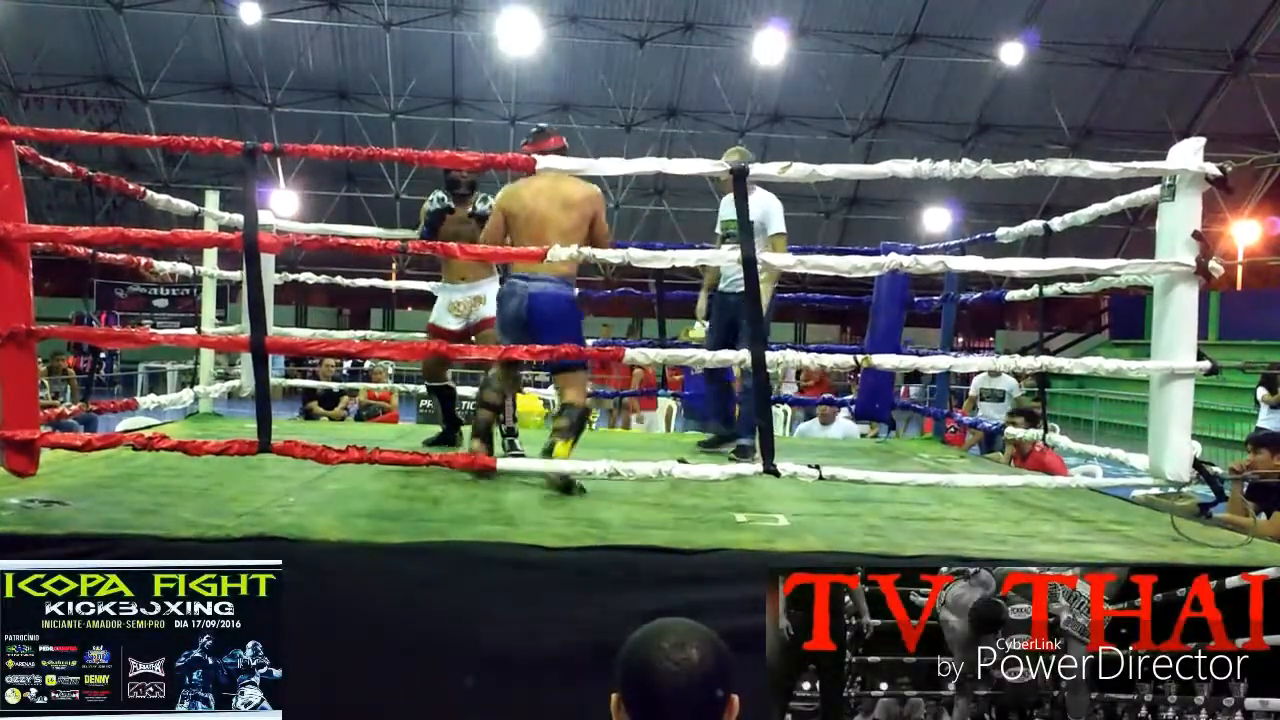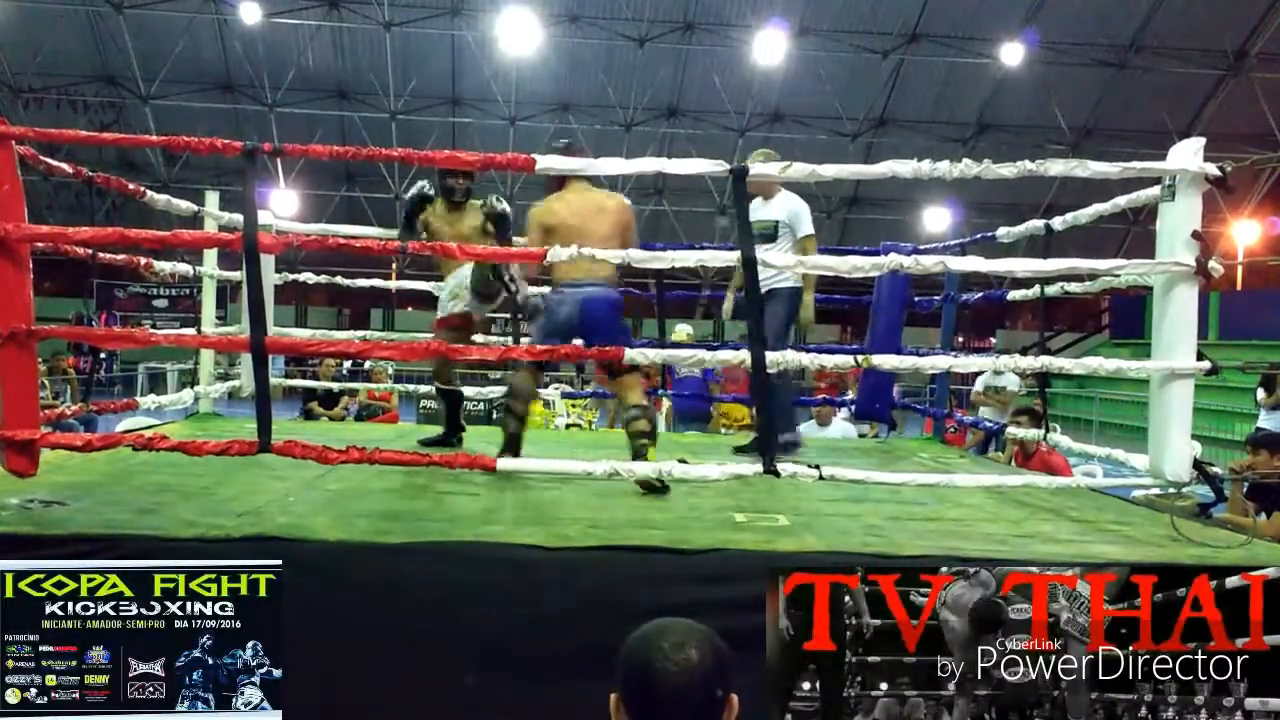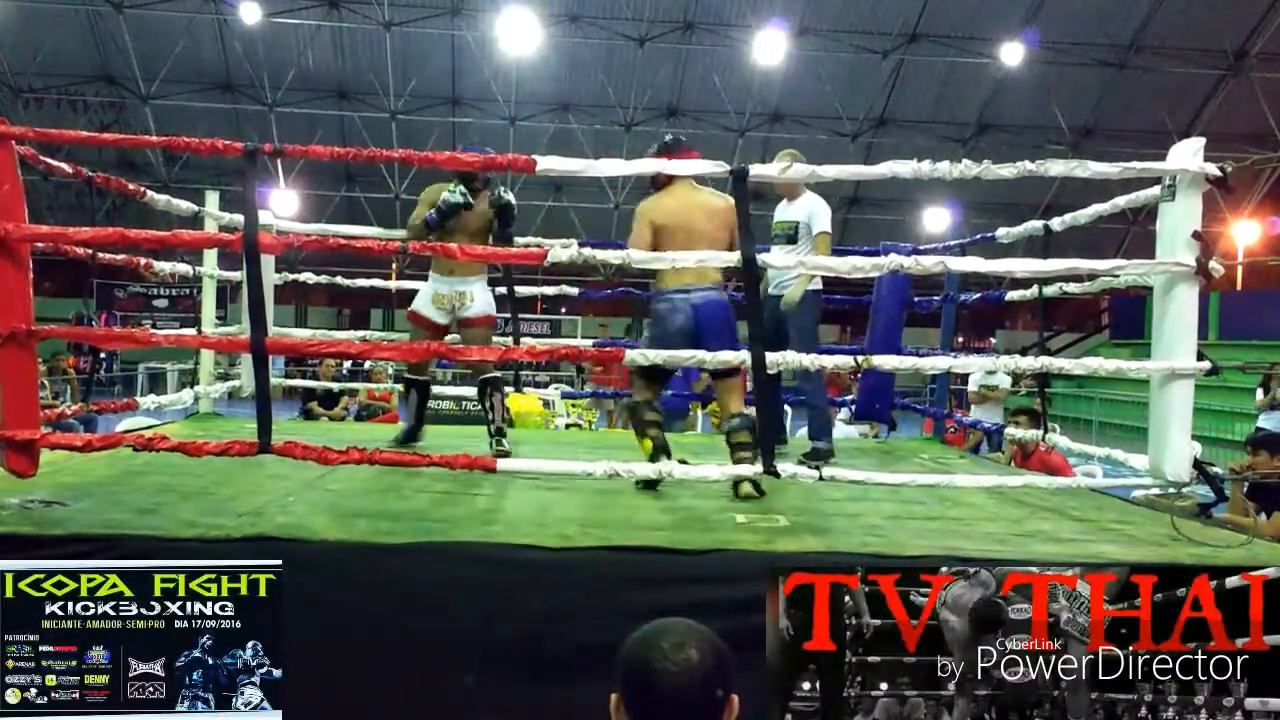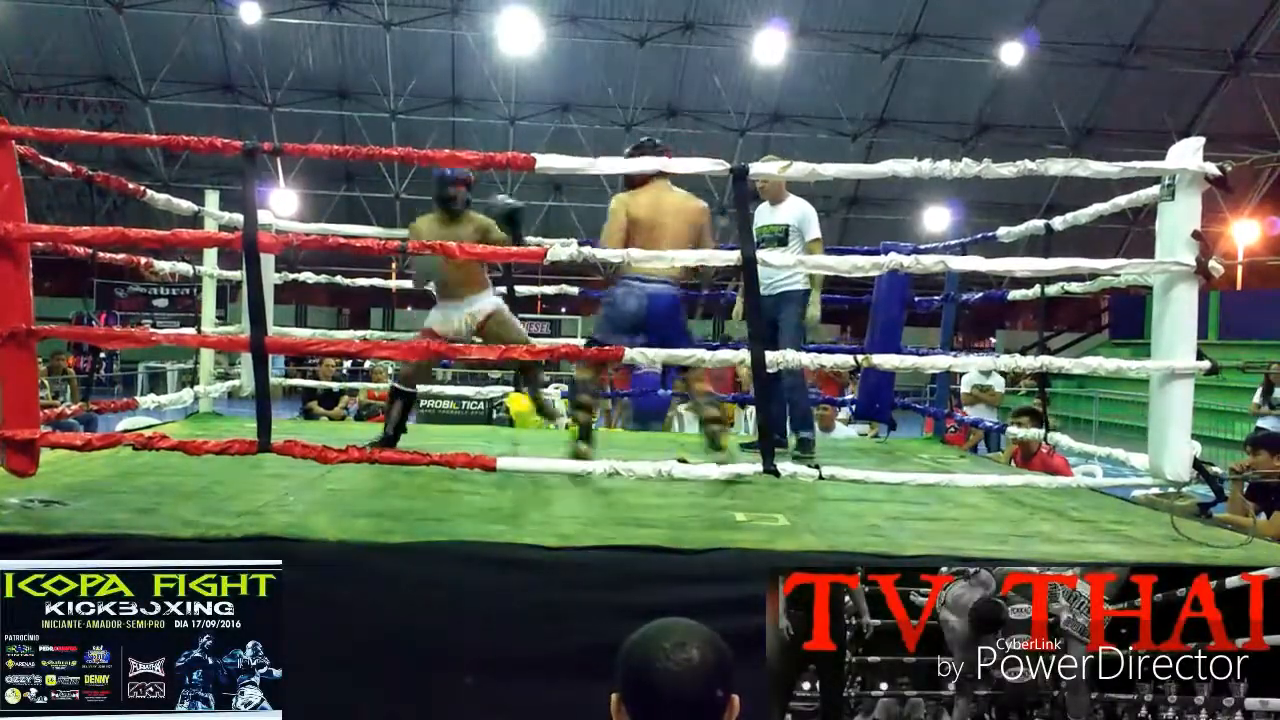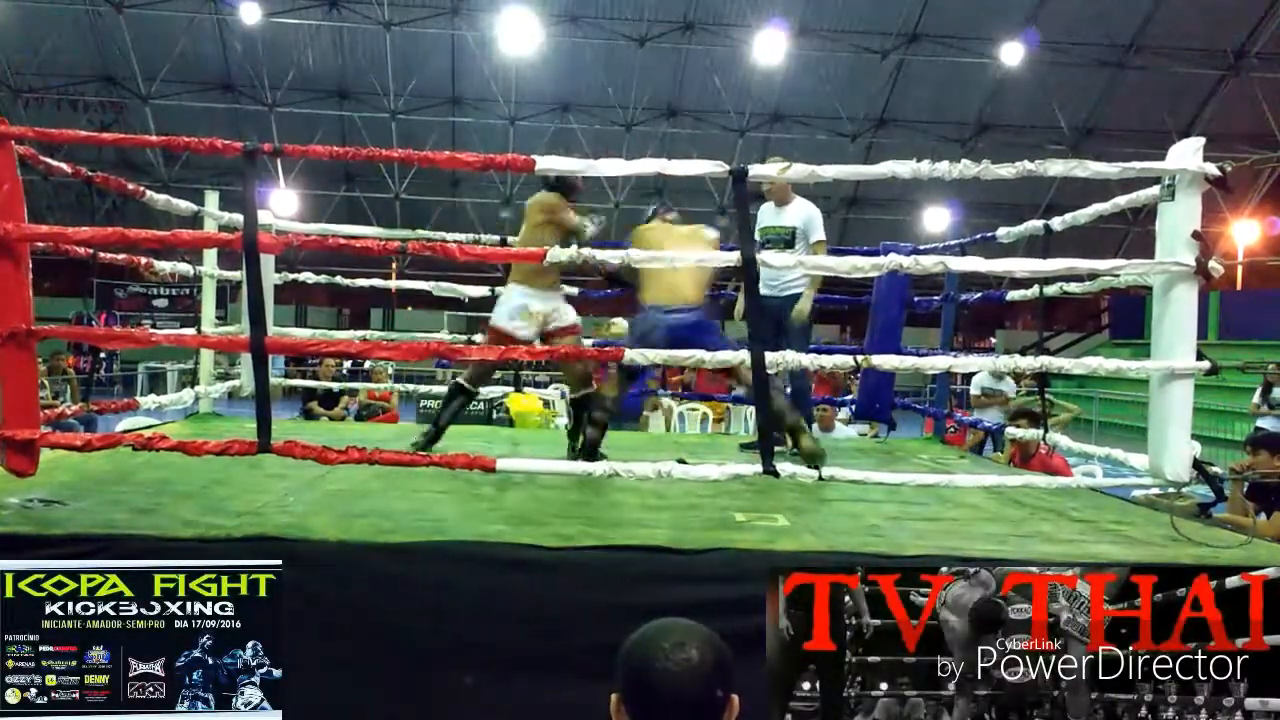
dt=0.5s
person 1, frame 1
left shoulder: (510, 196)
right shoulder: (589, 194)
left elbow: (486, 248)
right elbow: (600, 246)
left hip: (516, 292)
right hip: (558, 297)
left knee: (506, 368)
right knee: (573, 389)
left ankle: (479, 444)
right ankle: (556, 463)
person 1, frame 2
left shoulder: (544, 211)
right shoulder: (620, 204)
right elbow: (630, 254)
left hip: (562, 300)
right hip: (604, 301)
left knee: (527, 371)
right knee: (632, 388)
left ankle: (509, 452)
right ankle: (643, 464)
person 1, frame 3
left shoulder: (651, 207)
right shoulder: (726, 205)
left hip: (672, 307)
right hip: (714, 304)
left knee: (644, 388)
right knee: (731, 397)
left ankle: (658, 458)
right ankle: (745, 476)
person 1, frame 4
left shoulder: (625, 202)
right shoulder: (698, 207)
left elbow: (608, 253)
left hip: (627, 294)
right hip: (667, 298)
left knee: (589, 366)
right knee: (696, 378)
left ankle: (582, 439)
right ankle: (720, 450)
person 1, frame 5
left shoulder: (644, 233)
right shoulder: (707, 235)
left hip: (651, 321)
right hip: (689, 321)
left knee: (621, 375)
right knee: (747, 375)
left ankle: (588, 449)
right ankle: (802, 438)
person 2, frame 1
left shoulder: (767, 203)
right shoulder: (725, 202)
left elbow: (780, 253)
left wrist: (765, 293)
right wrist: (704, 293)
right hip: (725, 295)
left knee: (750, 371)
right knee: (713, 364)
left ankle: (745, 439)
right ankle: (723, 431)
person 2, frame 2
left shoulder: (793, 205)
right shoulder: (754, 207)
left elbow: (810, 254)
left wrist: (808, 299)
right wrist: (731, 293)
left hip: (784, 292)
right hip: (757, 293)
left ankle: (787, 434)
person 2, frame 3
left shoulder: (815, 205)
right shoulder: (780, 208)
left elbow: (822, 251)
left wrist: (801, 285)
right wrist: (759, 295)
left hip: (803, 297)
right hip: (775, 297)
left knee: (807, 369)
left ankle: (822, 442)
right ankle: (774, 432)
person 2, frame 4
left shoulder: (802, 209)
right shoulder: (760, 212)
left elbow: (817, 256)
left wrist: (815, 300)
right wrist: (741, 298)
left hip: (792, 295)
right hip: (763, 298)
left knee: (791, 365)
left ankle: (804, 435)
right ankle: (775, 434)
person 2, frame 5
left shoulder: (808, 211)
right shoulder: (763, 212)
left elbow: (820, 258)
left wrist: (808, 297)
right wrist: (743, 296)
left hip: (796, 298)
right hip: (765, 298)
left knee: (798, 369)
person 3, frame 1
left shoulder: (486, 205)
right shoulder: (432, 206)
left wrist: (489, 221)
right wrist: (432, 221)
left hip: (485, 292)
right hip: (449, 296)
right knee: (432, 367)
left ankle: (510, 439)
right ankle: (451, 428)
person 3, frame 2
left shoulder: (483, 210)
right shoulder: (428, 210)
left elbow: (505, 247)
right elbow: (406, 242)
left wrist: (504, 224)
right wrist: (411, 209)
left hip: (483, 276)
right hip: (453, 290)
left knee: (486, 269)
right knee: (441, 369)
right ankle: (452, 431)
person 3, frame 3
left shoulder: (492, 200)
right shoulder: (436, 193)
left elbow: (504, 247)
right elbow: (413, 233)
left wrist: (507, 215)
right wrist: (442, 211)
left hip: (474, 288)
right hip: (438, 286)
left knee: (482, 363)
right knee: (416, 360)
left ankle: (498, 436)
right ankle: (412, 427)
person 3, frame 4
left shoulder: (479, 223)
right shoulder: (421, 227)
right elbow: (418, 269)
left wrist: (514, 223)
right wrist: (422, 273)
left hip: (483, 303)
right hip: (445, 309)
left knee: (521, 346)
right knee: (409, 373)
left ankle: (535, 392)
right ankle: (390, 435)
person 3, frame 5
left shoulder: (561, 209)
right shoulder: (546, 201)
right elbow: (585, 230)
left hip: (552, 301)
right hip: (519, 300)
left knee: (581, 374)
right knee: (480, 371)
left ankle: (578, 445)
right ankle: (432, 432)
